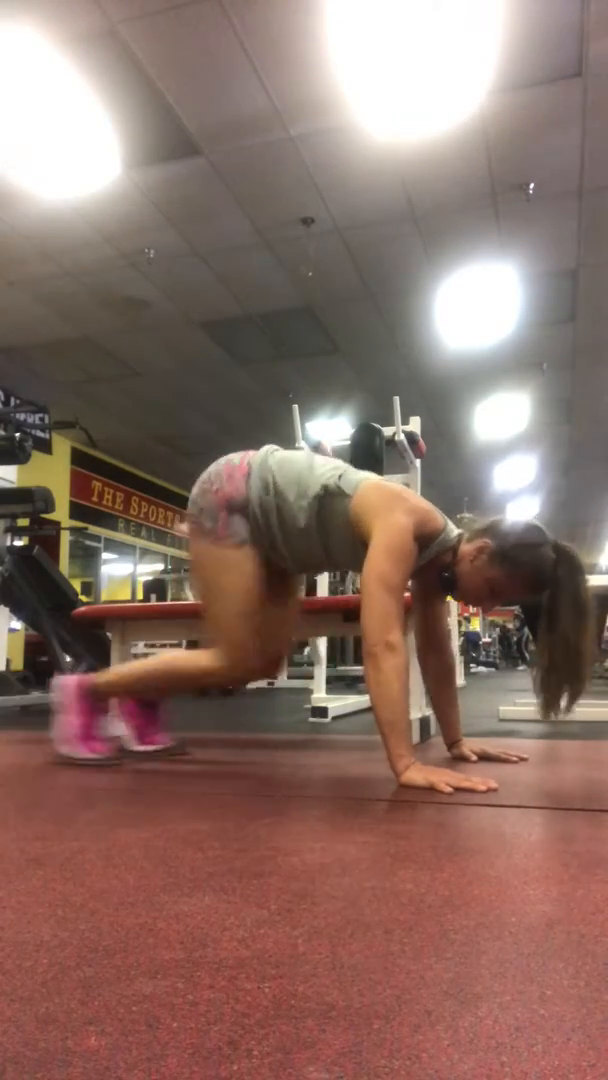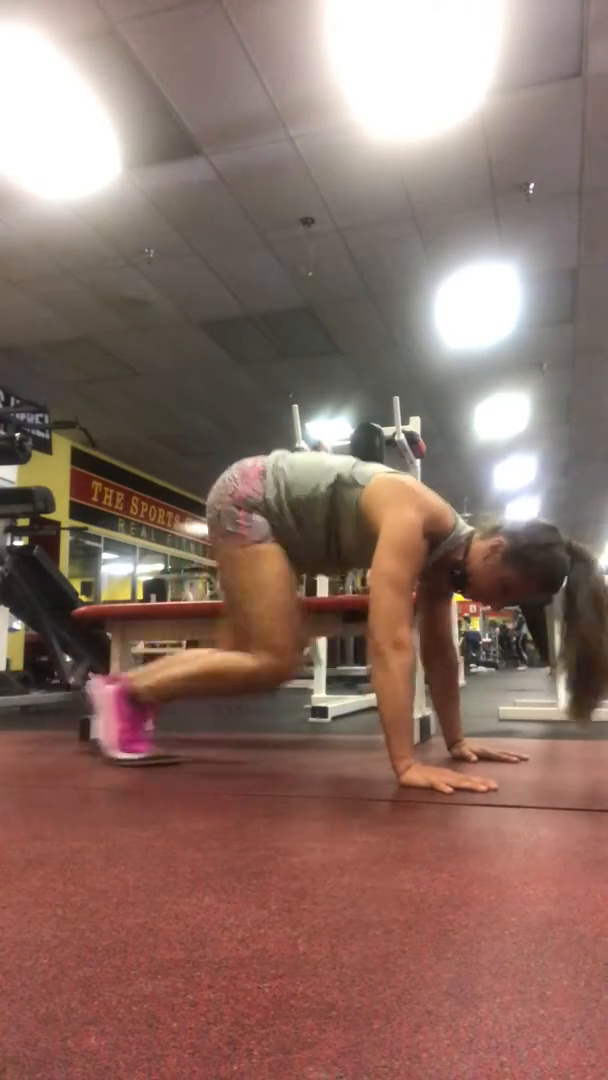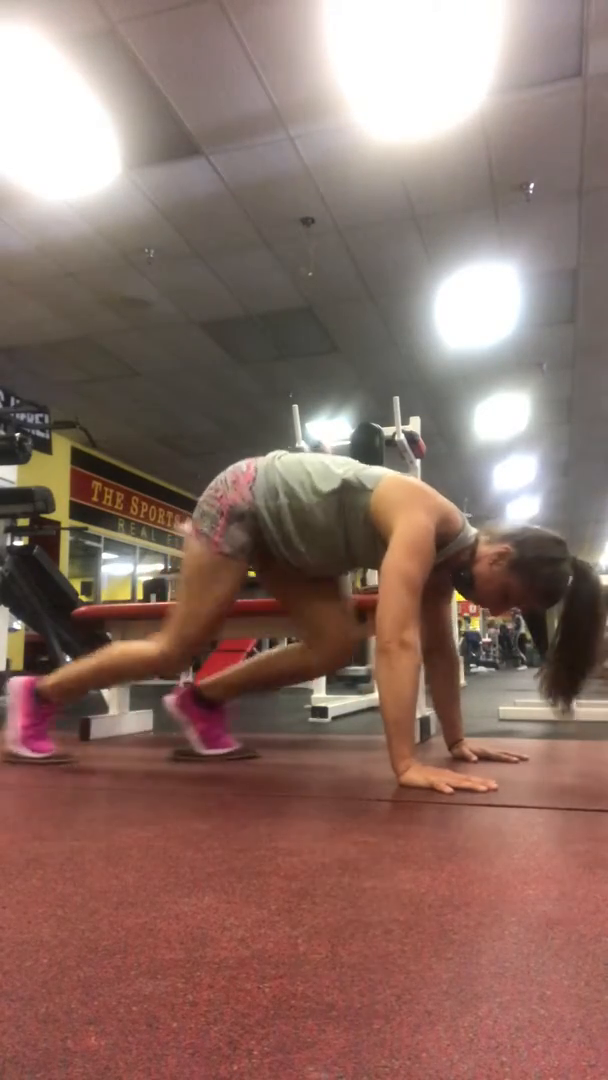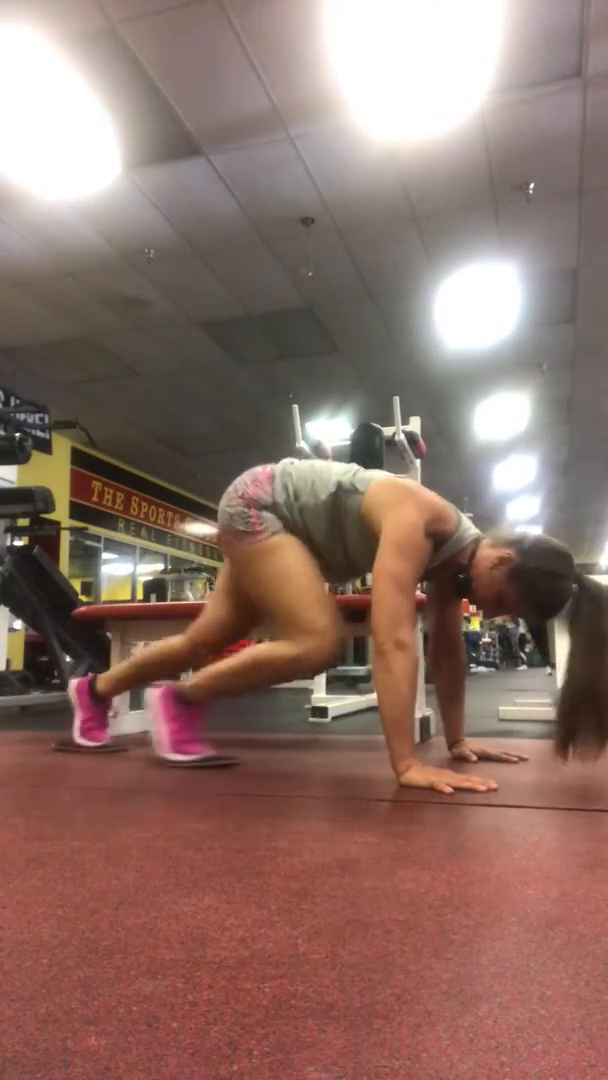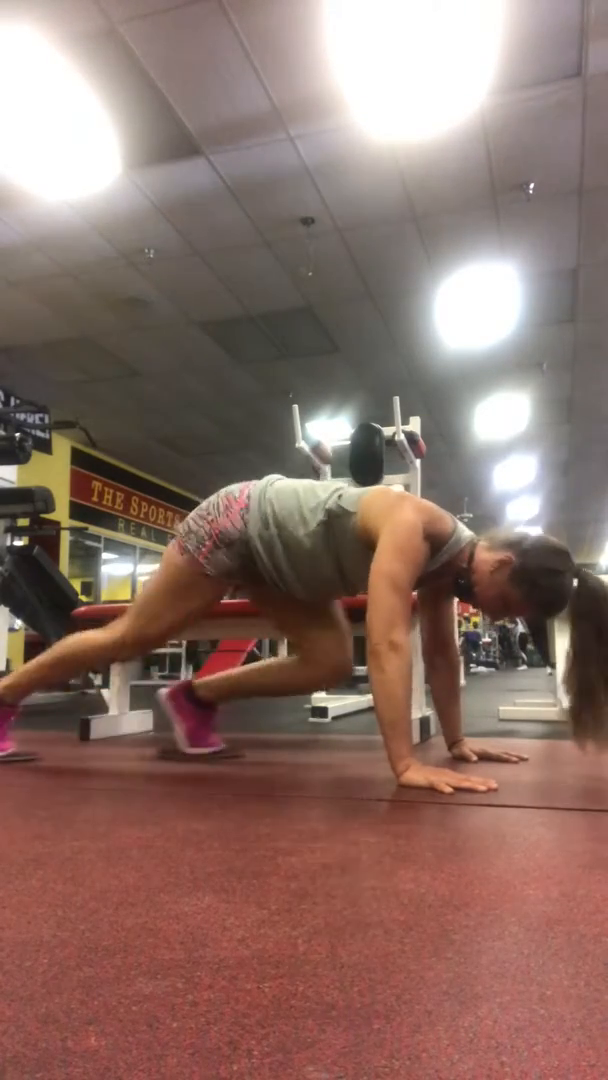
dt=0.4s
person 1, frame 1
left shoulder: (443, 551)
right shoulder: (403, 528)
left elbow: (434, 649)
right elbow: (384, 645)
left wrist: (455, 741)
right wrist: (405, 764)
left hip: (269, 517)
right hip: (230, 493)
left knee: (261, 658)
right knee: (231, 661)
left ankle: (127, 697)
right ankle: (86, 690)
person 1, frame 2
left shoulder: (455, 546)
right shoulder: (412, 524)
left elbow: (439, 646)
right elbow: (390, 643)
left wrist: (457, 741)
right wrist: (407, 765)
left hip: (290, 520)
right hip: (248, 496)
left knee: (250, 654)
right knee: (275, 659)
left ankle: (128, 689)
right ankle: (124, 694)
person 1, frame 3
left shoulder: (451, 552)
right shoulder: (423, 532)
left elbow: (439, 647)
right elbow: (402, 641)
left wrist: (456, 742)
right wrist: (405, 766)
left hip: (282, 528)
right hip: (245, 503)
left knee: (335, 647)
right knee: (176, 647)
left ankle: (203, 699)
person 1, frame 4
left shoulder: (457, 554)
right shoulder: (415, 526)
left elbow: (446, 648)
right elbow: (393, 643)
left wrist: (456, 741)
right wrist: (406, 765)
left hip: (287, 527)
right hip: (260, 502)
left knee: (202, 643)
right knee: (318, 642)
left ankle: (95, 692)
right ankle: (180, 699)
person 1, frame 5
left shoulder: (445, 560)
right shoulder: (412, 530)
left elbow: (441, 652)
right elbow: (388, 646)
left wrist: (457, 743)
right wrist: (406, 766)
left hip: (273, 547)
right hip: (234, 525)
left knee: (331, 665)
right knee: (128, 638)
left ankle: (196, 697)
